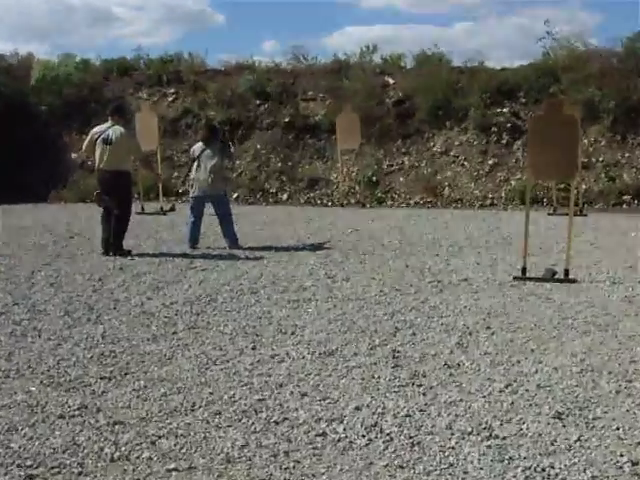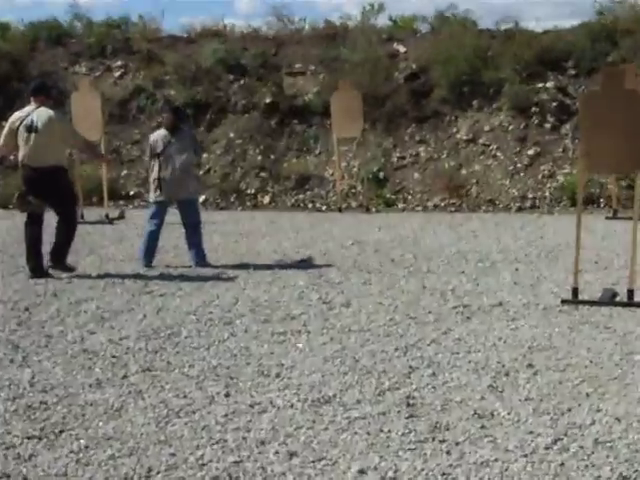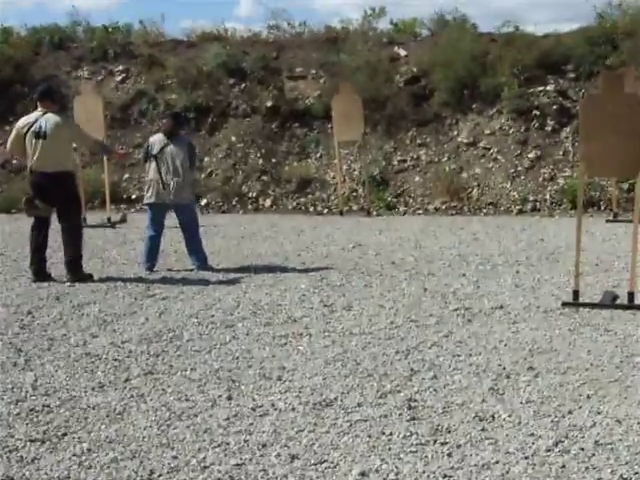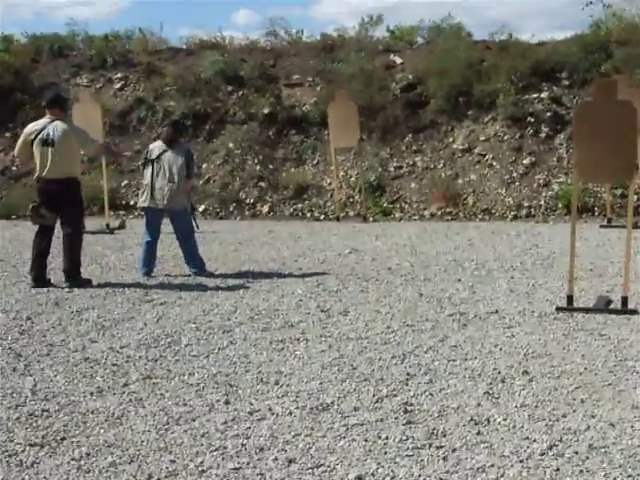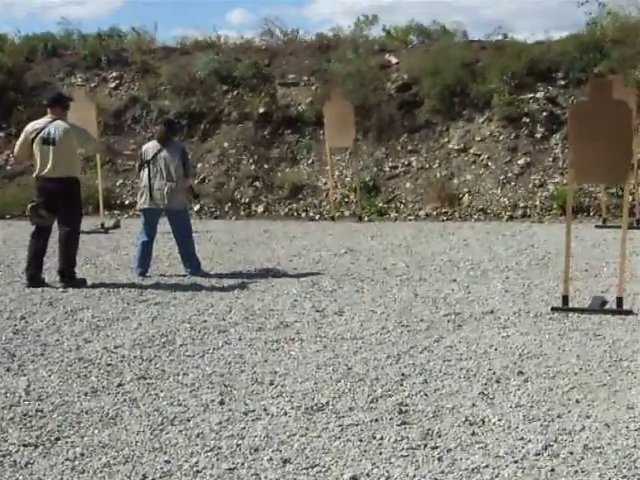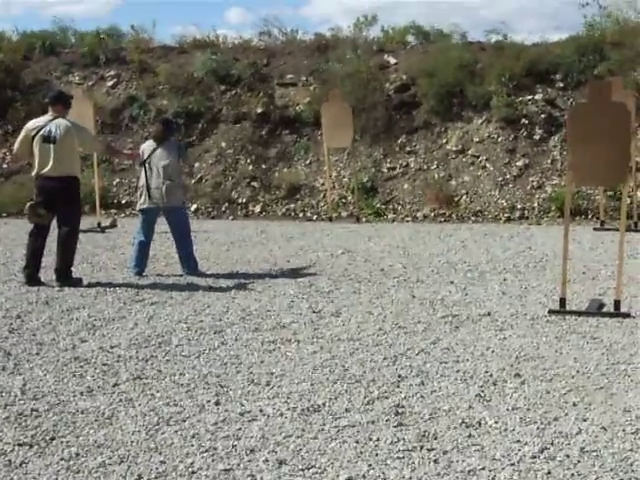
dt=0.3s
person 1, frame 1
left shoulder: (97, 131)
right shoulder: (125, 134)
left elbow: (86, 152)
right elbow: (140, 157)
left wrist: (89, 156)
right wrist: (154, 172)
left hip: (103, 175)
right hip: (120, 176)
left knee: (107, 210)
right knee: (122, 212)
left ankle: (106, 246)
right ankle: (116, 247)
person 1, frame 2
left shoulder: (17, 118)
right shoulder: (55, 118)
right elbow: (80, 143)
right wrist: (101, 156)
left hip: (29, 173)
right hip: (53, 173)
left knee: (34, 219)
right knee: (68, 215)
left ankle: (35, 267)
right ankle: (57, 258)
person 1, frame 3
left shoulder: (23, 123)
right shoulder: (62, 123)
left elbow: (12, 151)
right elbow: (91, 143)
right wrist: (113, 152)
left hip: (37, 178)
right hip: (61, 178)
left knee: (40, 224)
right knee: (71, 223)
left ankle: (38, 270)
right ankle: (74, 270)
person 1, frame 4
left shoulder: (31, 129)
right shoulder: (69, 130)
left elbow: (20, 157)
right elbow: (98, 148)
right wrist: (120, 155)
left hip: (44, 184)
right hip: (67, 185)
left knee: (44, 230)
right knee: (72, 230)
left ankle: (37, 276)
right ankle: (72, 276)
person 1, frame 5
left shoulder: (32, 128)
right shoulder: (70, 129)
left elbow: (19, 156)
right elbow: (99, 147)
right wrist: (122, 154)
left hip: (43, 183)
right hip: (66, 184)
left knee: (41, 229)
right knee: (69, 229)
left ankle: (33, 275)
right ankle: (67, 276)
person 1, frame 6
left shoulder: (32, 126)
right shoulder: (72, 128)
left elbow: (18, 153)
right elbow: (101, 146)
right wrist: (123, 154)
left hip: (43, 181)
right hip: (66, 182)
left knee: (39, 228)
right knee: (67, 228)
left ankle: (30, 274)
right ankle: (63, 275)
person 2, frame 1
left shoulder: (195, 148)
right shoulder: (220, 146)
left elbow: (192, 165)
right elbow: (230, 156)
right wrist: (227, 146)
left hip: (198, 187)
right hip: (216, 186)
left knee: (195, 217)
right knee: (225, 216)
person 2, frame 2
left shoulder: (155, 137)
right shoulder: (188, 135)
left elbow: (151, 160)
right elbow: (198, 155)
left hip: (162, 188)
right hip: (186, 187)
left knee: (154, 224)
right knee: (192, 225)
left ankle: (146, 259)
right ankle: (198, 259)
person 2, frame 3
left shoulder: (153, 141)
right shoulder: (186, 143)
left elbow: (145, 162)
right elbow: (192, 169)
right wrist: (190, 185)
left hip: (157, 192)
right hip: (182, 192)
left knee: (154, 229)
right knee: (191, 229)
left ankle: (148, 264)
right ankle: (200, 263)
person 2, frame 4
left shoulder: (153, 147)
right shoulder: (185, 151)
left elbow: (144, 168)
right elbow: (189, 178)
right wrist: (186, 194)
left hip: (153, 197)
right hip: (176, 199)
left knee: (150, 235)
right knee: (186, 236)
left ankle: (145, 269)
right ankle: (197, 268)
person 2, frame 5
left shoulder: (146, 148)
right shoulder: (179, 148)
left elbow: (140, 172)
right elbow: (187, 174)
right wrist: (186, 187)
left hip: (151, 197)
right hip: (175, 197)
left knee: (146, 235)
right knee: (183, 235)
left ankle: (140, 269)
right ankle: (193, 268)
person 2, frame 6
left shoulder: (144, 147)
right shoulder: (176, 145)
left elbow: (143, 169)
right elbow: (186, 160)
left hip: (149, 196)
right hip: (172, 195)
left knee: (143, 234)
right knee: (182, 234)
left ankle: (137, 268)
right ankle: (190, 268)
